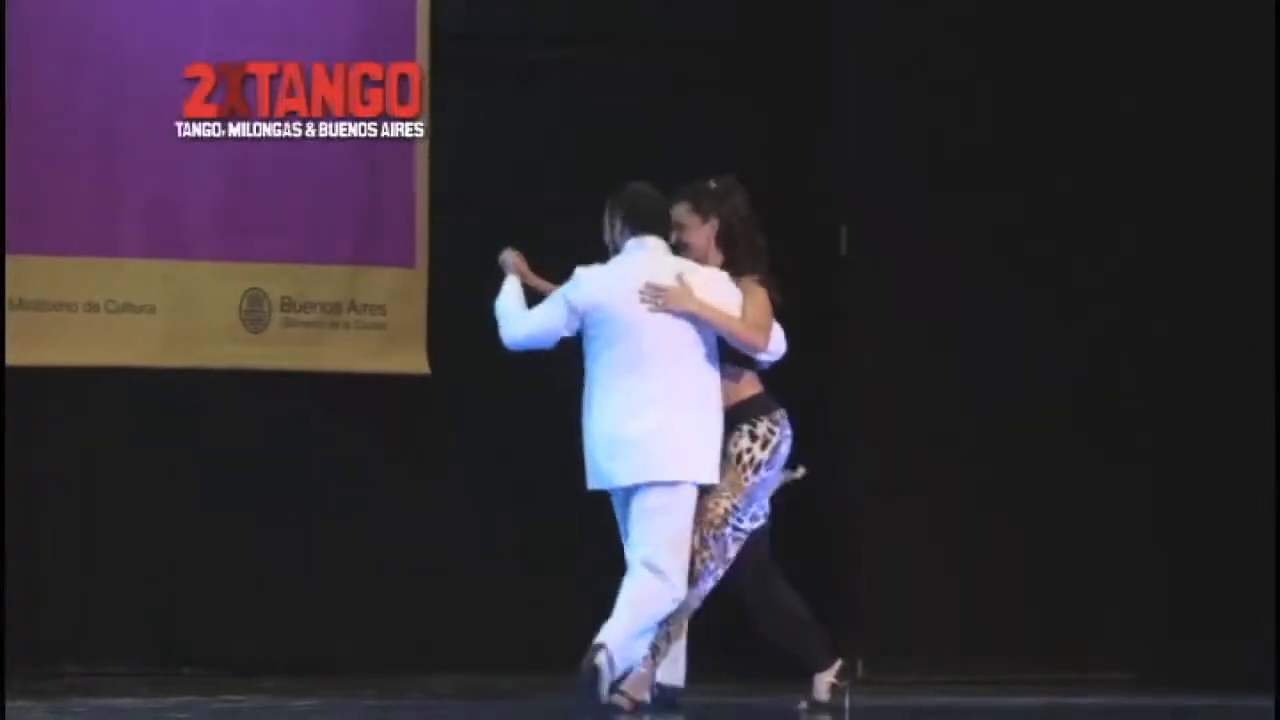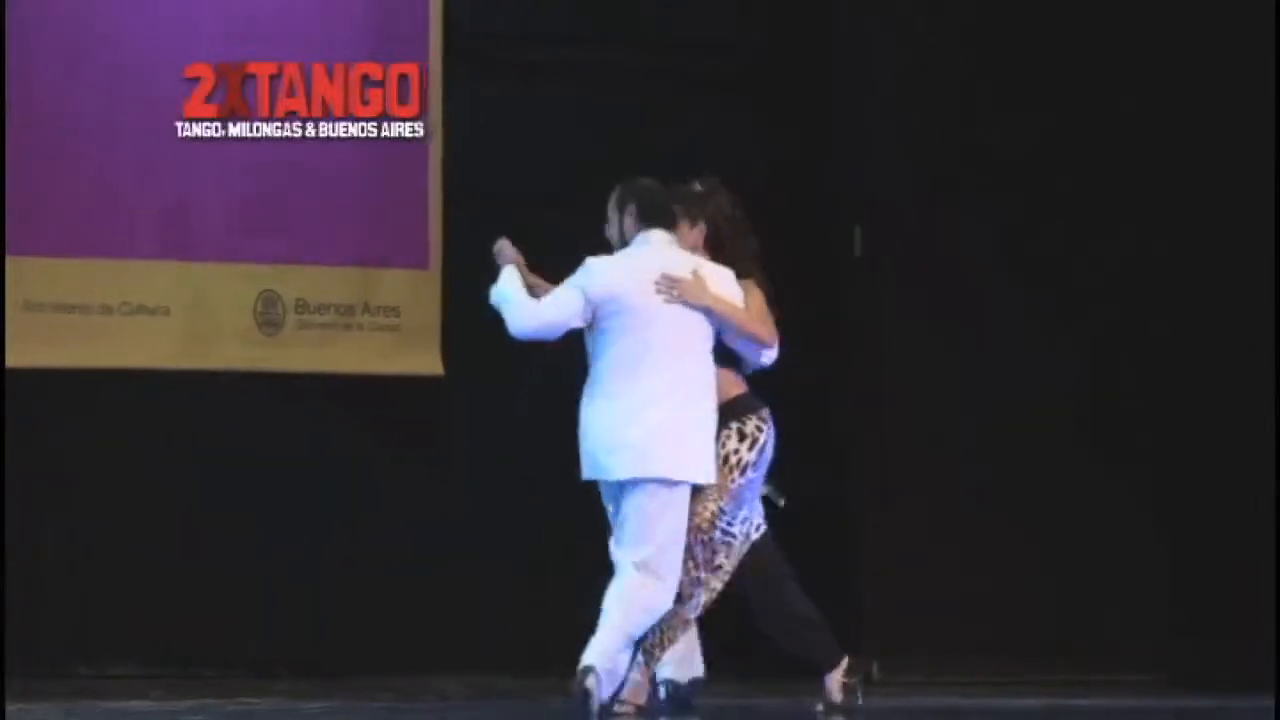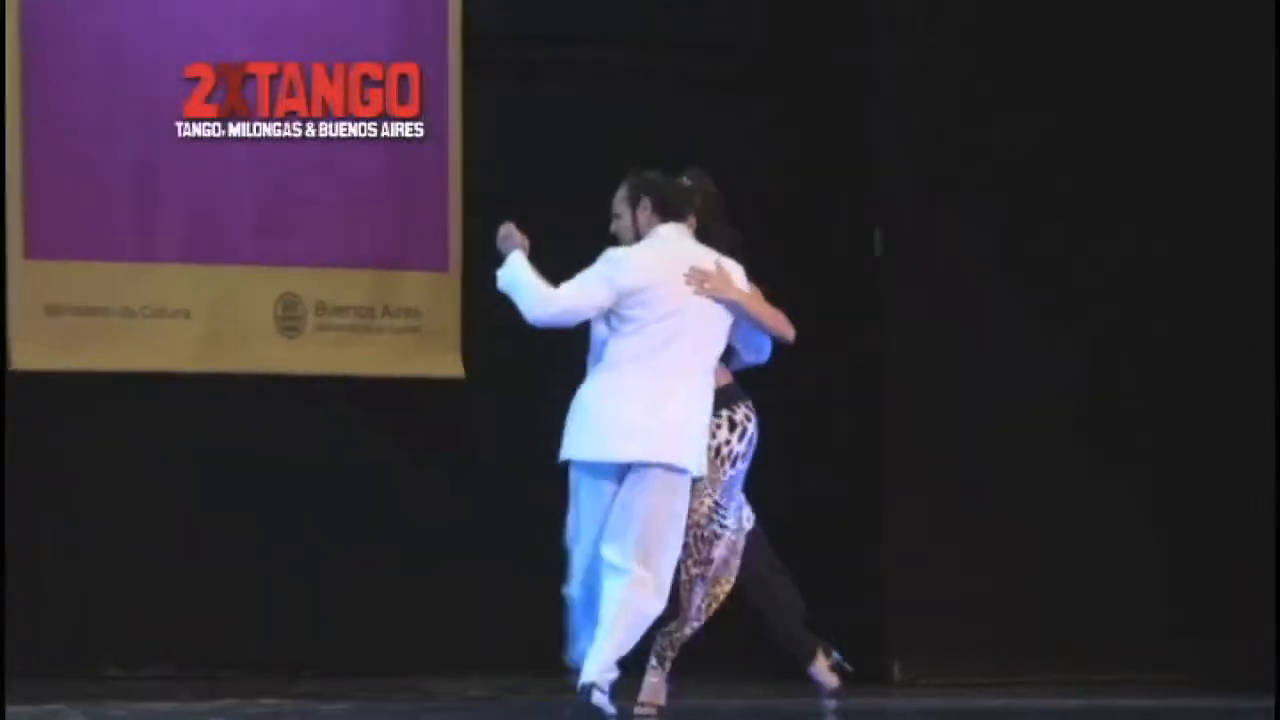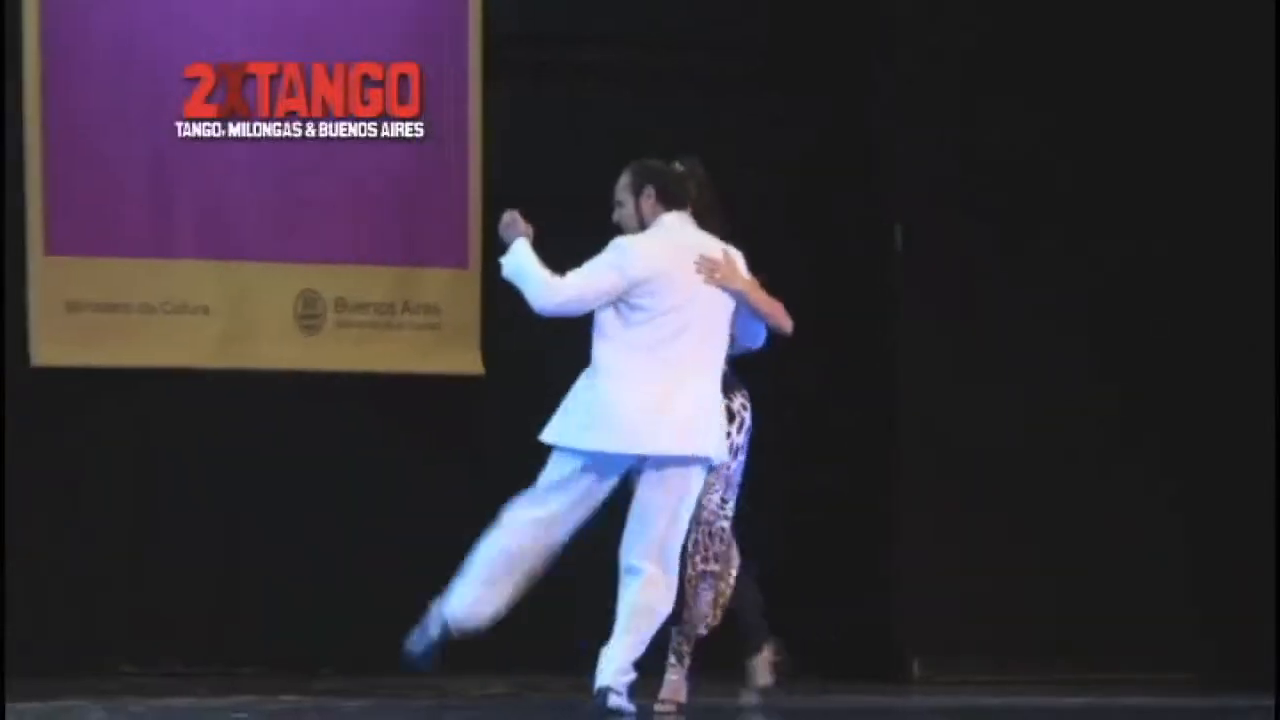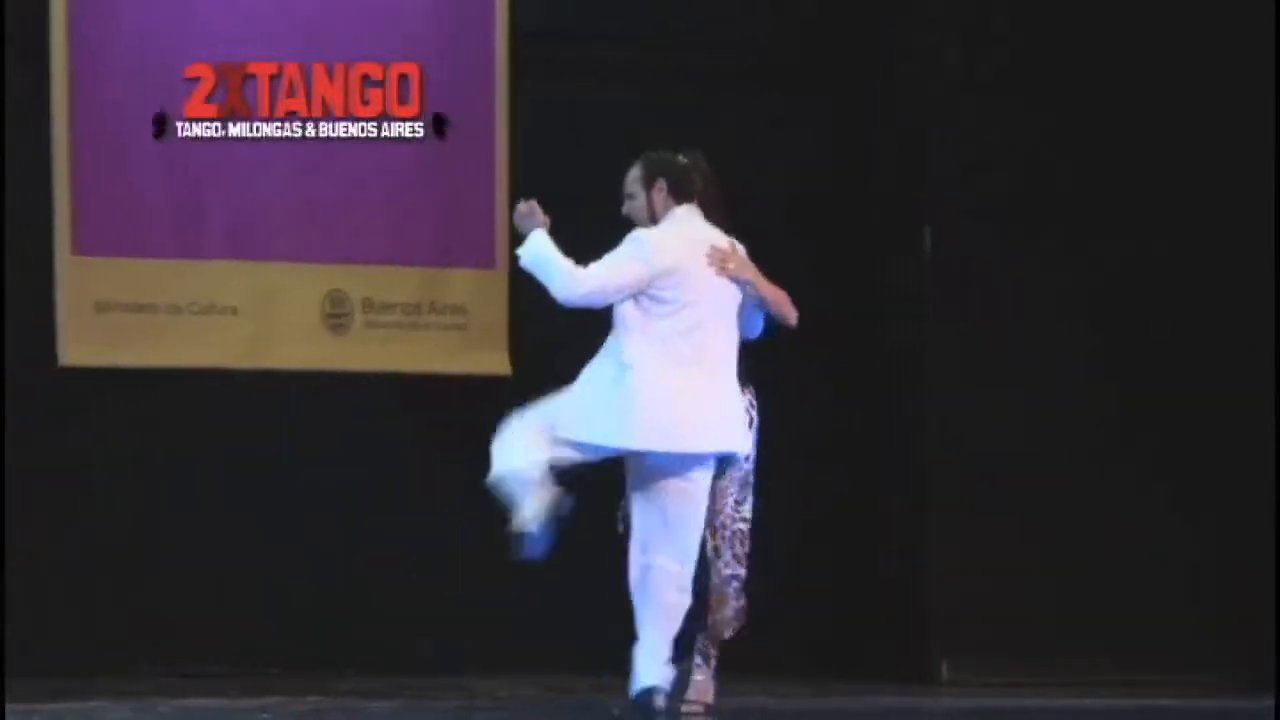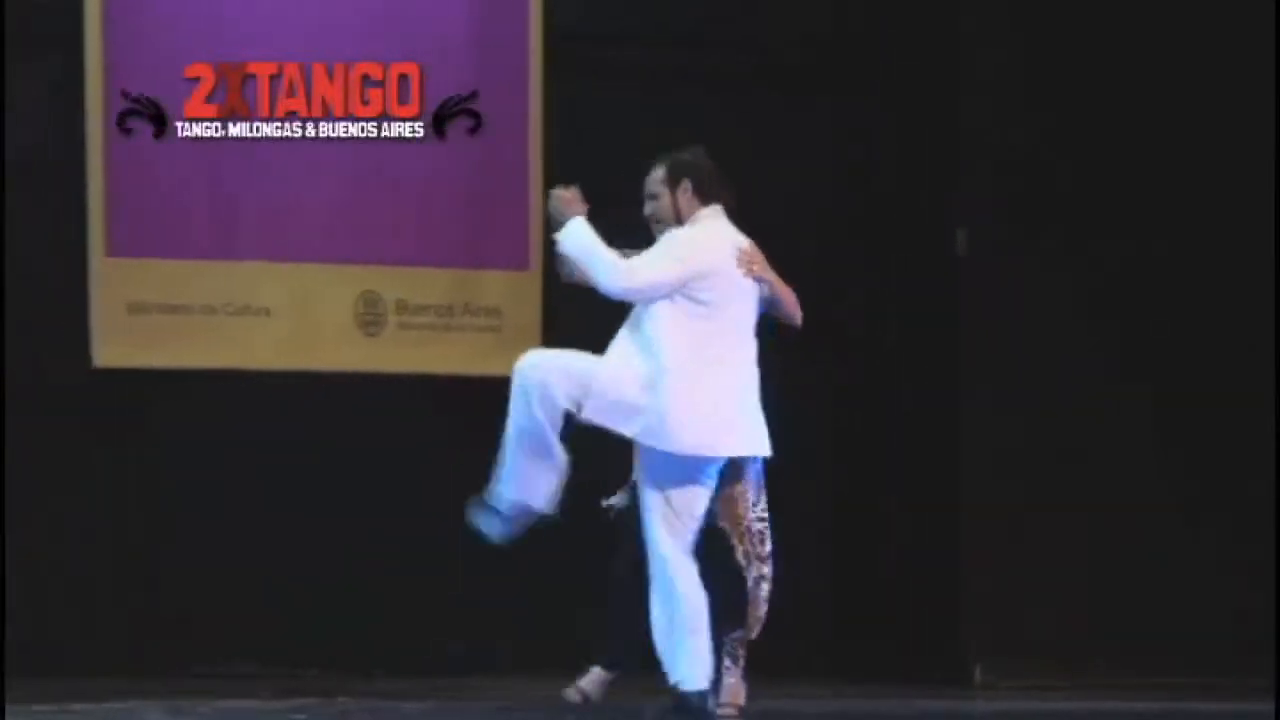
dt=0.1s
person 1, frame 1
left shoulder: (591, 284)
right shoulder: (708, 282)
left elbow: (517, 334)
right elbow: (771, 347)
left wrist: (512, 280)
right wrist: (737, 354)
left hip: (615, 447)
right hip: (675, 448)
left knee: (647, 568)
right knee: (658, 575)
right ankle: (612, 649)
person 1, frame 2
left shoulder: (605, 273)
right shoulder: (718, 278)
left elbow: (527, 323)
left wrist: (509, 270)
right wrist: (704, 361)
left hip: (610, 438)
right hip: (674, 445)
left knee: (638, 564)
right knee: (645, 574)
right ankle: (598, 670)
person 1, frame 3
left shoulder: (627, 263)
right shoulder: (728, 272)
left elbow: (546, 308)
right elbow: (757, 350)
left wrist: (515, 257)
left hip: (604, 430)
right hip: (672, 438)
left knee: (587, 560)
right knee: (640, 571)
left ankle: (589, 666)
person 1, frame 4
left shoulder: (634, 253)
right shoulder: (728, 261)
left elbow: (554, 297)
right elbow: (751, 336)
left wrist: (518, 246)
left hip: (613, 416)
right hip: (685, 430)
left knee: (540, 521)
right knee: (650, 564)
left ankle: (455, 615)
person 1, frame 5
left shoulder: (653, 244)
right shoulder: (731, 253)
left elbow: (577, 288)
right elbow: (749, 325)
left wrist: (534, 236)
left hip: (631, 408)
right hip: (700, 423)
left knee: (519, 436)
right knee: (665, 562)
left ankle: (534, 502)
person 1, frame 6
left shoulder: (688, 244)
right shoulder: (740, 250)
left elbow: (623, 281)
left wrist: (571, 223)
left hip: (662, 403)
right hip: (705, 418)
left knee: (537, 371)
right knee: (671, 554)
left ankle: (520, 497)
person 2, frame 1
left shoulder: (747, 286)
right shoulder: (678, 283)
left elbow: (756, 339)
left wrist: (694, 308)
right wrist: (535, 282)
left hip: (756, 428)
right hip: (720, 430)
left knee: (708, 541)
right knee: (750, 568)
left ankle: (646, 673)
right ankle: (825, 669)
person 2, frame 2
left shoulder: (732, 284)
right shoulder: (668, 286)
left elbow: (765, 337)
left wrist: (709, 303)
left hip: (739, 428)
left knee: (695, 547)
right knee: (755, 564)
right ankle: (835, 671)
person 2, frame 3
left shoulder: (720, 277)
left elbow: (785, 332)
left wrist: (733, 296)
left hip: (724, 419)
left knee: (695, 544)
right knee: (741, 552)
left ankle: (658, 675)
right ankle: (815, 657)
person 2, frame 4
left shoulder: (717, 265)
left elbow: (781, 323)
left wrist: (736, 284)
left hip: (717, 408)
left knee: (702, 541)
right knee: (698, 541)
left ankle: (678, 674)
right ankle: (756, 648)
person 2, frame 5
left shoulder: (723, 256)
left elbow: (787, 315)
left wrist: (747, 277)
left knee: (720, 541)
left ankle: (703, 670)
right ankle: (690, 661)
person 2, frame 6
left shoulder: (731, 261)
left elbow: (791, 314)
right elbow: (580, 274)
left wrist: (766, 278)
left knee: (742, 543)
right knee: (641, 548)
left ankle: (733, 677)
right ankle: (602, 668)
